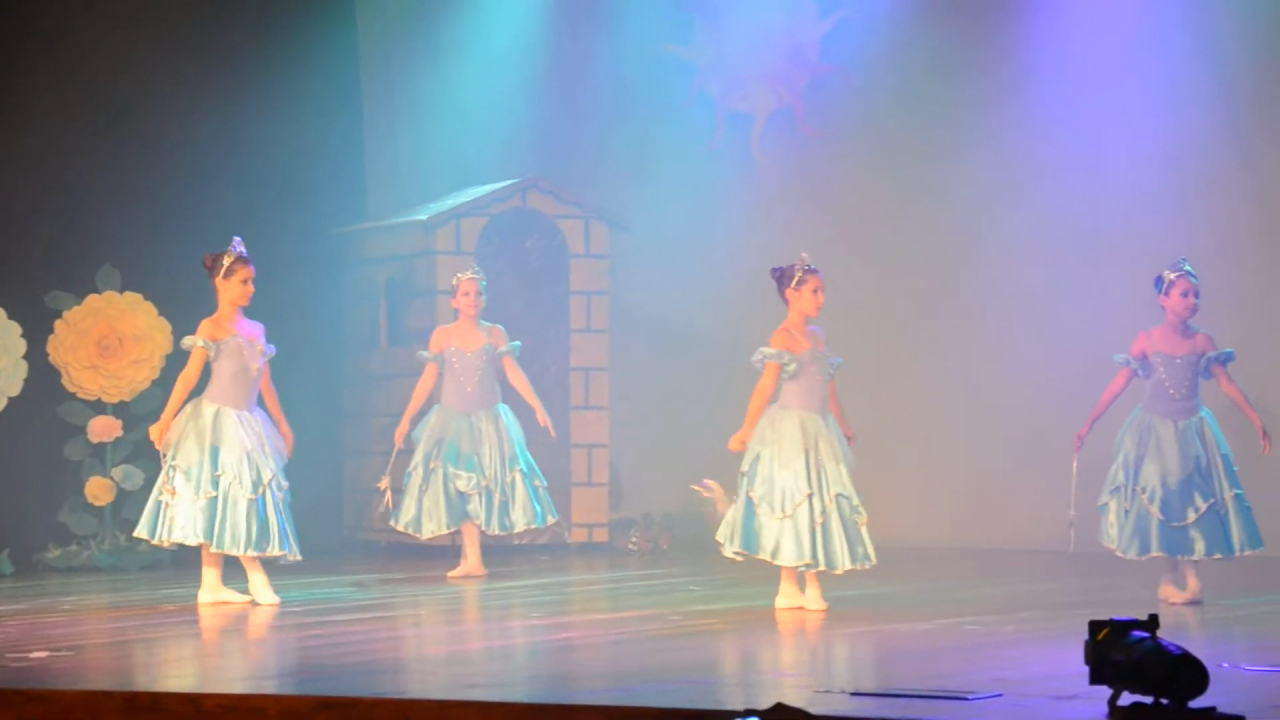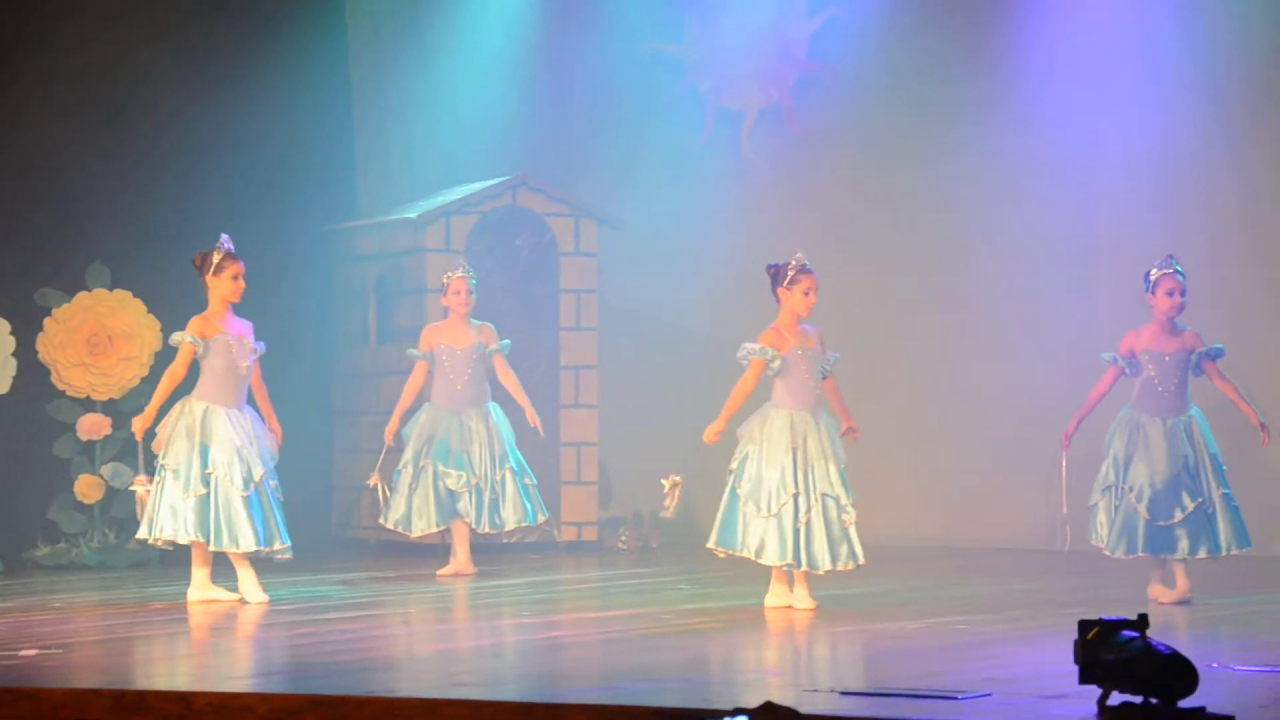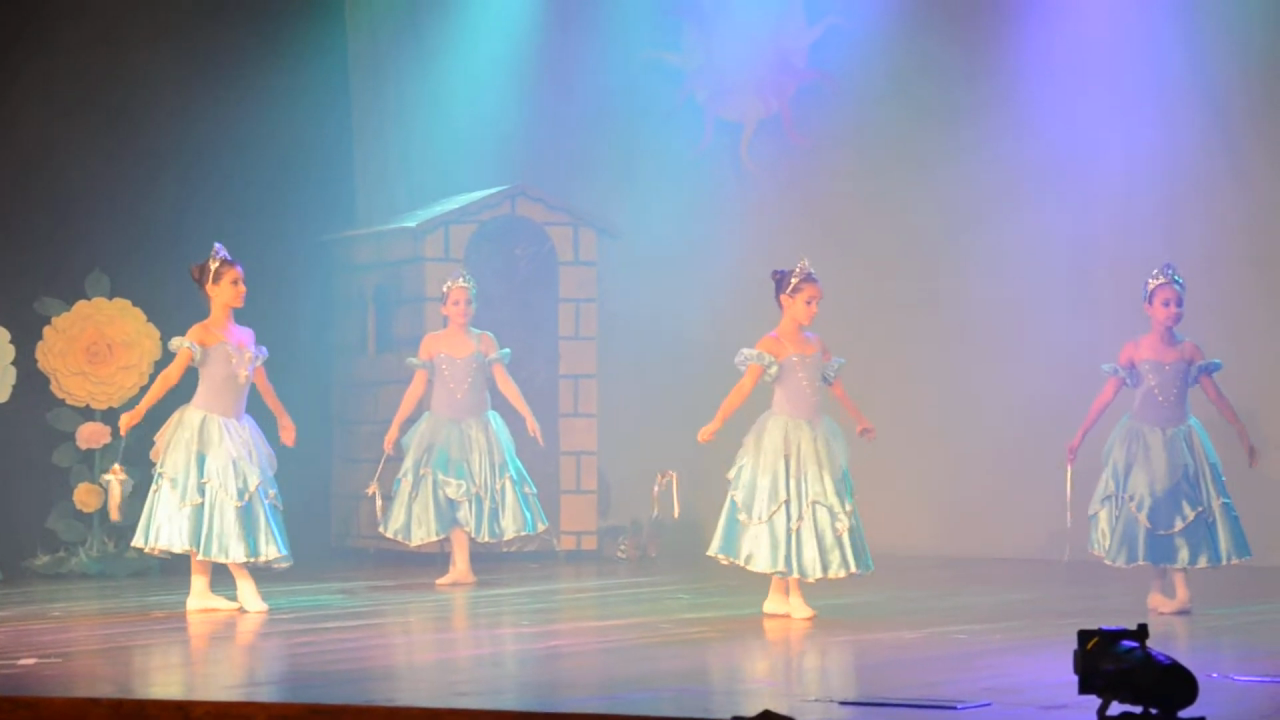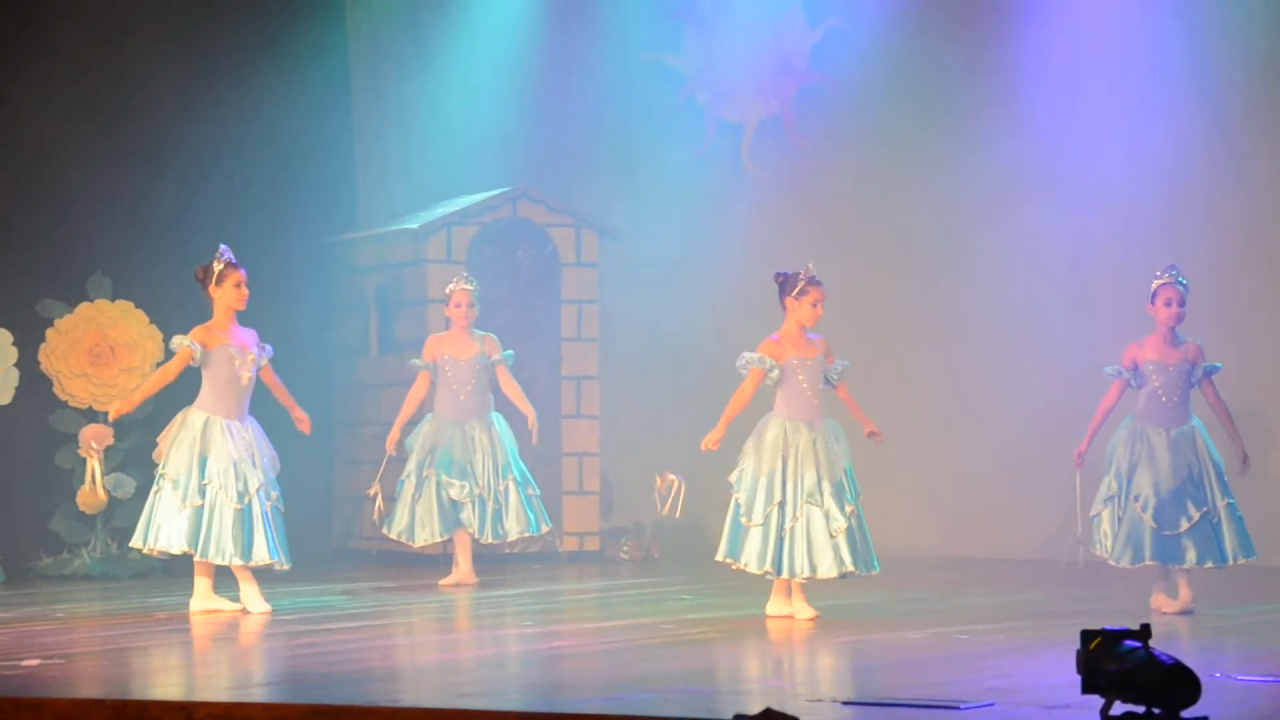
dt=0.2s
person 1, frame 1
left shoulder: (257, 329)
right shoulder: (211, 327)
left elbow: (264, 381)
right elbow: (191, 374)
left wrist: (282, 424)
right wrist: (165, 420)
left hip: (250, 422)
right hip: (217, 420)
left knee: (241, 497)
right knee: (224, 498)
left ankle: (212, 584)
right ankle: (256, 577)
person 1, frame 2
left shoulder: (245, 327)
right shoulder: (200, 324)
left elbow: (255, 378)
right elbow: (177, 370)
left wrist: (271, 420)
right wrist: (149, 412)
left hip: (238, 419)
right hip: (206, 419)
left knee: (227, 496)
right knee: (214, 496)
left ankle: (201, 583)
right ankle: (245, 575)
person 1, frame 3
left shoulder: (247, 334)
right shoulder: (201, 333)
left elbow: (262, 382)
right elbow: (172, 374)
left wrist: (283, 418)
right wrist: (138, 411)
left hip: (238, 429)
right hip: (206, 427)
left knee: (220, 507)
right knee: (212, 505)
left ankle: (200, 591)
right ankle: (244, 584)
person 1, frame 4
left shoulder: (251, 337)
right shoulder: (203, 334)
left elbow: (270, 379)
right elbow: (170, 370)
left wrist: (295, 410)
right wrist: (132, 400)
left hip: (241, 430)
right hip: (209, 429)
left knee: (226, 509)
right knee: (214, 507)
left ankle: (204, 592)
right ankle: (247, 585)
person 2, frame 1
left shoulder: (818, 336)
right shoulder: (783, 337)
right elbow: (767, 386)
left wrist: (842, 426)
right wrist: (746, 429)
left hip: (819, 430)
right hip: (791, 428)
left knee: (819, 504)
right knee: (797, 503)
left ankle: (802, 587)
right ankle: (798, 587)
person 2, frame 2
left shoulder: (813, 334)
right shoulder: (773, 336)
left elbow: (827, 380)
right elbow: (749, 381)
left wrist: (845, 419)
right wrist: (722, 421)
left hip: (813, 428)
right hip: (783, 427)
left knee: (811, 502)
right knee: (786, 502)
left ankle: (791, 585)
right ankle: (784, 586)
person 2, frame 3
left shoulder: (816, 342)
right shoulder: (771, 343)
left elbow: (835, 385)
right elbow: (745, 386)
left wrist: (860, 421)
right wrist: (717, 422)
left hip: (815, 436)
right hip: (783, 436)
left knee: (810, 508)
right knee: (784, 507)
left ankle: (789, 593)
right ankle: (784, 594)
person 2, frame 4
left shoulder: (820, 344)
right shoulder: (773, 346)
left elbow: (840, 388)
right elbow: (747, 390)
left wrist: (866, 423)
right wrist: (720, 428)
left hip: (816, 438)
right hip: (784, 437)
left knee: (812, 511)
right knee: (784, 509)
left ankle: (792, 595)
right ankle: (784, 596)
person 3, frame 1
left shoulder: (1203, 341)
right shoulder: (1146, 339)
left elbow: (1227, 384)
right elbow: (1118, 384)
left wrist: (1258, 421)
right wrist: (1088, 424)
left hip: (1192, 431)
right hip: (1154, 429)
left knee: (1189, 499)
right knee: (1162, 499)
left ankle: (1170, 580)
person 3, frame 2
left shoulder: (1190, 339)
right shoulder: (1134, 338)
left elbow: (1219, 379)
right elbow: (1106, 382)
left wrist: (1254, 415)
right wrist: (1075, 421)
left hip: (1181, 430)
right hip: (1142, 429)
left knee: (1178, 500)
right knee: (1149, 499)
left ankle: (1159, 580)
person 3, frame 3
left shoulder: (1189, 349)
right shoulder: (1133, 349)
left elbow: (1215, 394)
right elbow: (1107, 394)
left wrist: (1243, 435)
right wrist: (1080, 435)
left hip: (1181, 440)
right hip: (1142, 439)
left knee: (1177, 508)
right knee: (1149, 508)
left ankle: (1158, 590)
person 3, frame 4
left shoulder: (1192, 351)
right shoulder: (1137, 350)
left elbow: (1213, 398)
right elbow: (1113, 396)
left wrist: (1237, 441)
right wrist: (1088, 438)
left hip: (1184, 441)
right hip: (1145, 440)
left knee: (1180, 510)
right knee: (1153, 510)
left ankle: (1162, 590)
person 4, frame 1
left shoulder: (496, 334)
right shoulder: (441, 335)
left elbow: (514, 373)
right elbow: (428, 380)
left wrist: (538, 407)
right wrist: (406, 419)
left hip: (488, 420)
right hip: (452, 420)
left knee: (483, 484)
right knee: (457, 486)
left ankle: (470, 557)
right ankle: (473, 560)
person 4, frame 2
left shoulder: (486, 332)
right shoulder: (431, 333)
left elbow: (503, 372)
right elbow: (417, 378)
left wrist: (527, 405)
right wrist: (396, 416)
left hip: (478, 418)
right hip: (441, 419)
left knee: (473, 484)
right knee: (446, 484)
left ankle: (459, 555)
right ankle: (462, 558)
person 4, frame 3
left shoulder: (485, 341)
right shoulder: (431, 342)
left elbow: (504, 381)
right elbow: (417, 387)
left wrist: (527, 414)
right wrist: (395, 425)
left hip: (478, 427)
right hip: (441, 428)
left knee: (472, 493)
right knee: (447, 493)
left ankle: (458, 564)
right ankle: (461, 567)
person 4, frame 4
left shoulder: (489, 342)
right shoulder: (434, 344)
left elbow: (506, 381)
right elbow: (420, 388)
left wrist: (529, 411)
right wrist: (397, 425)
left hip: (481, 429)
right hip: (445, 429)
left knee: (476, 494)
right knee: (449, 495)
left ankle: (461, 564)
right ankle: (464, 568)
